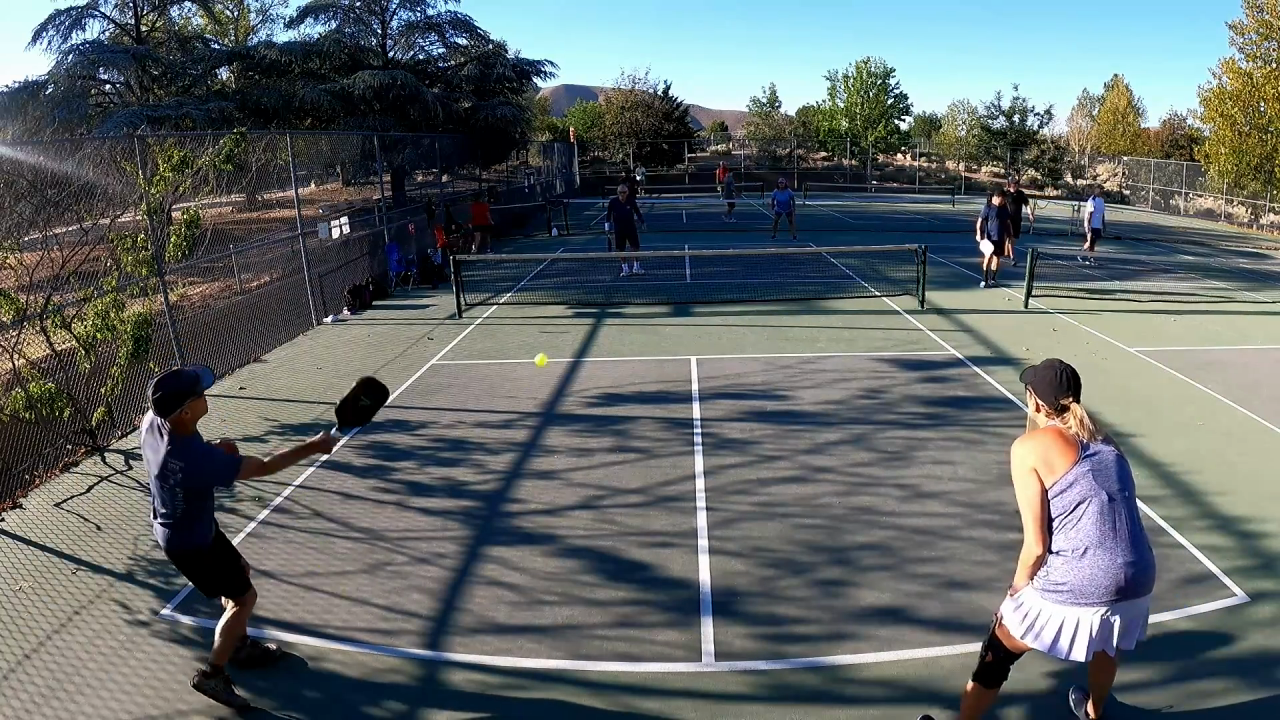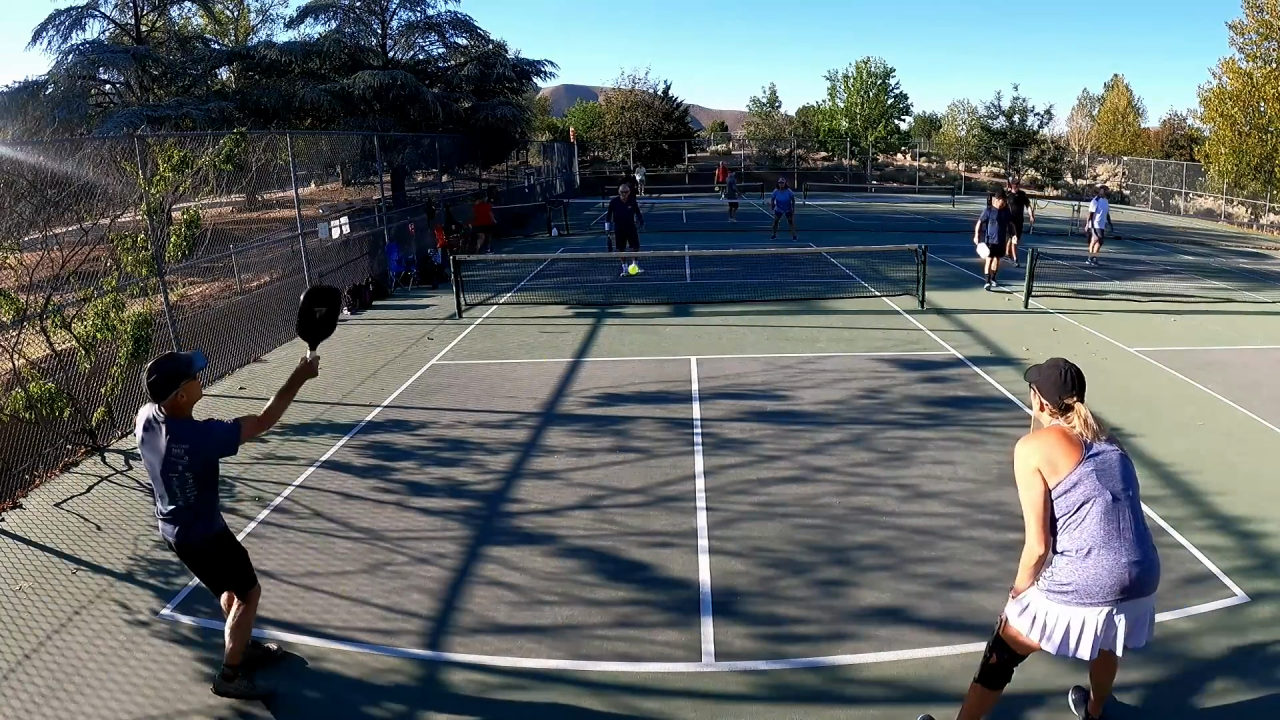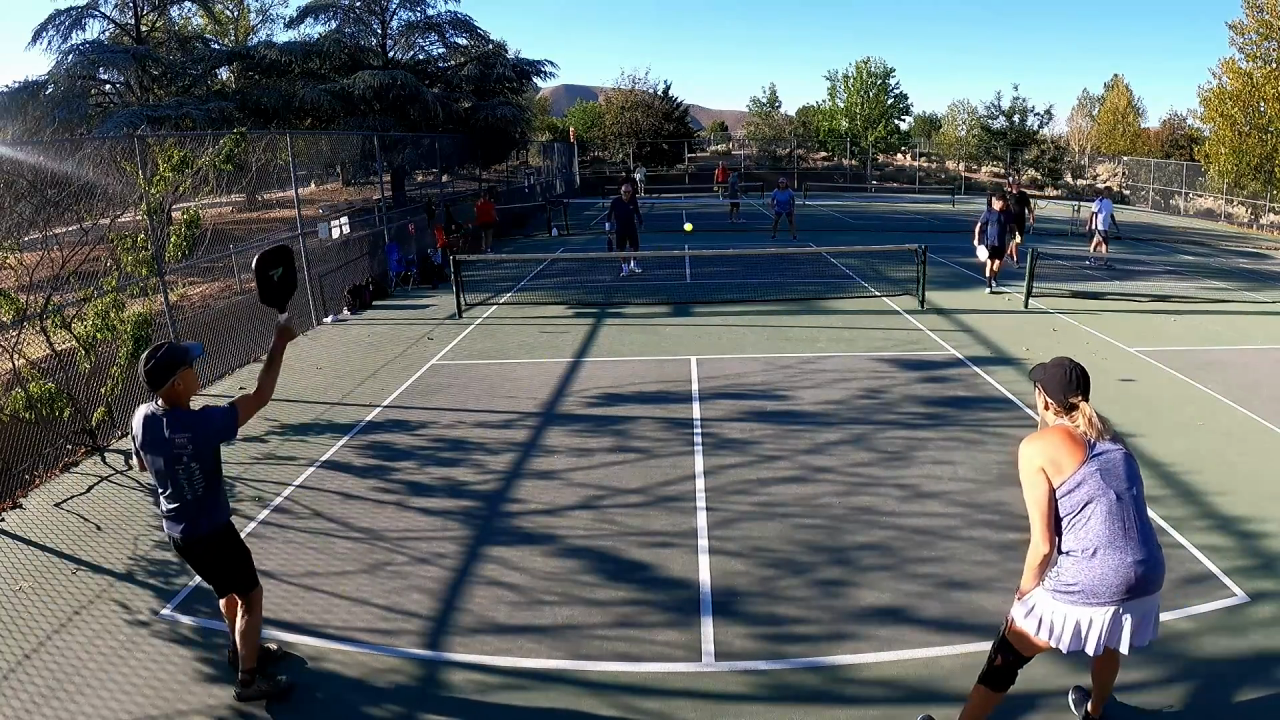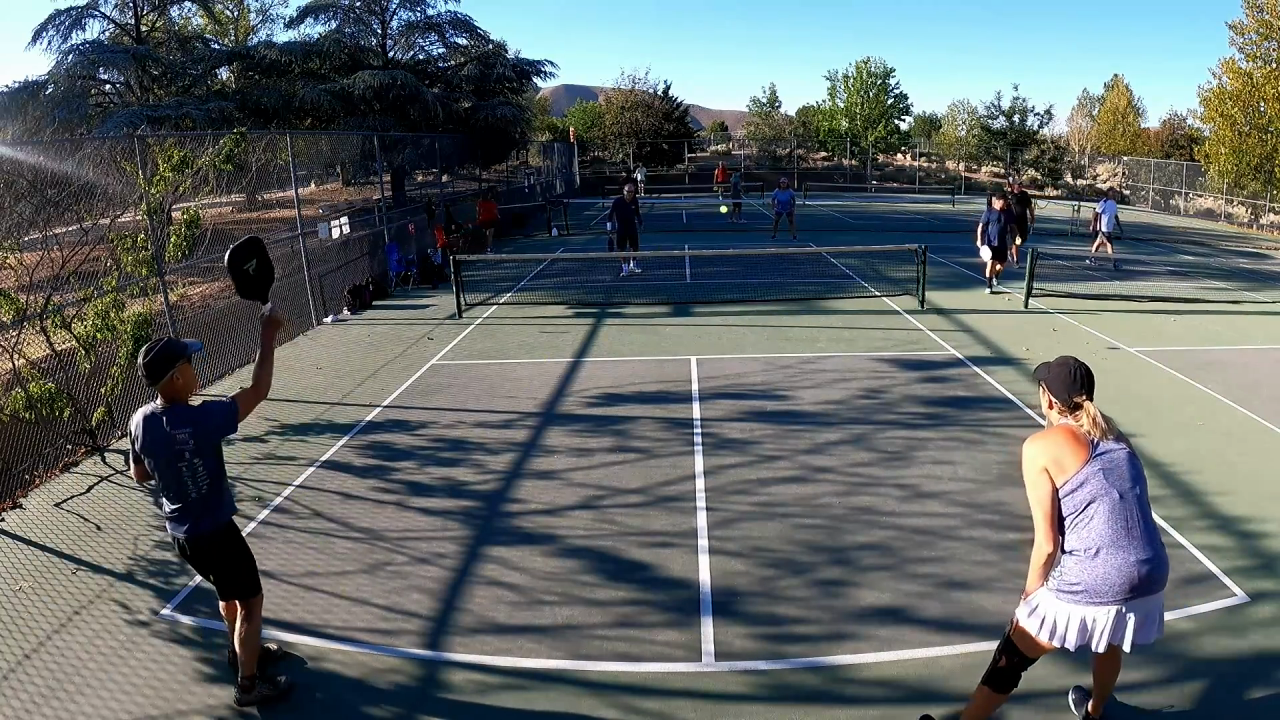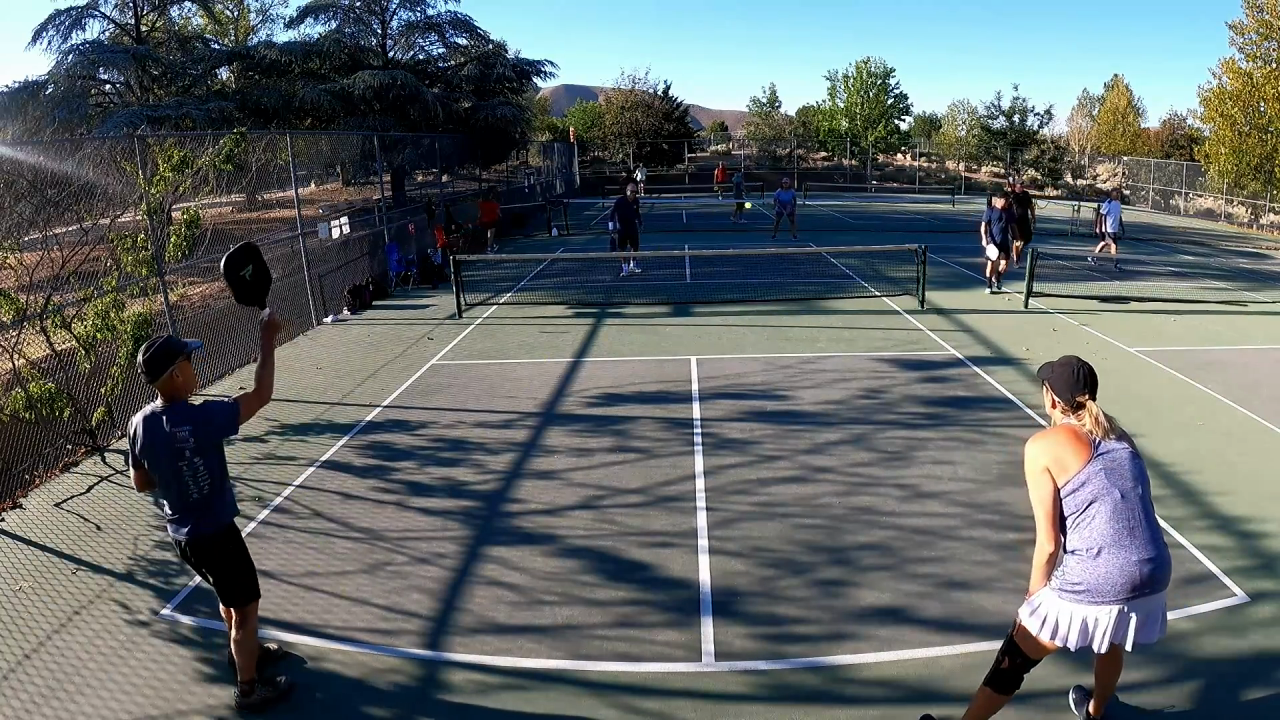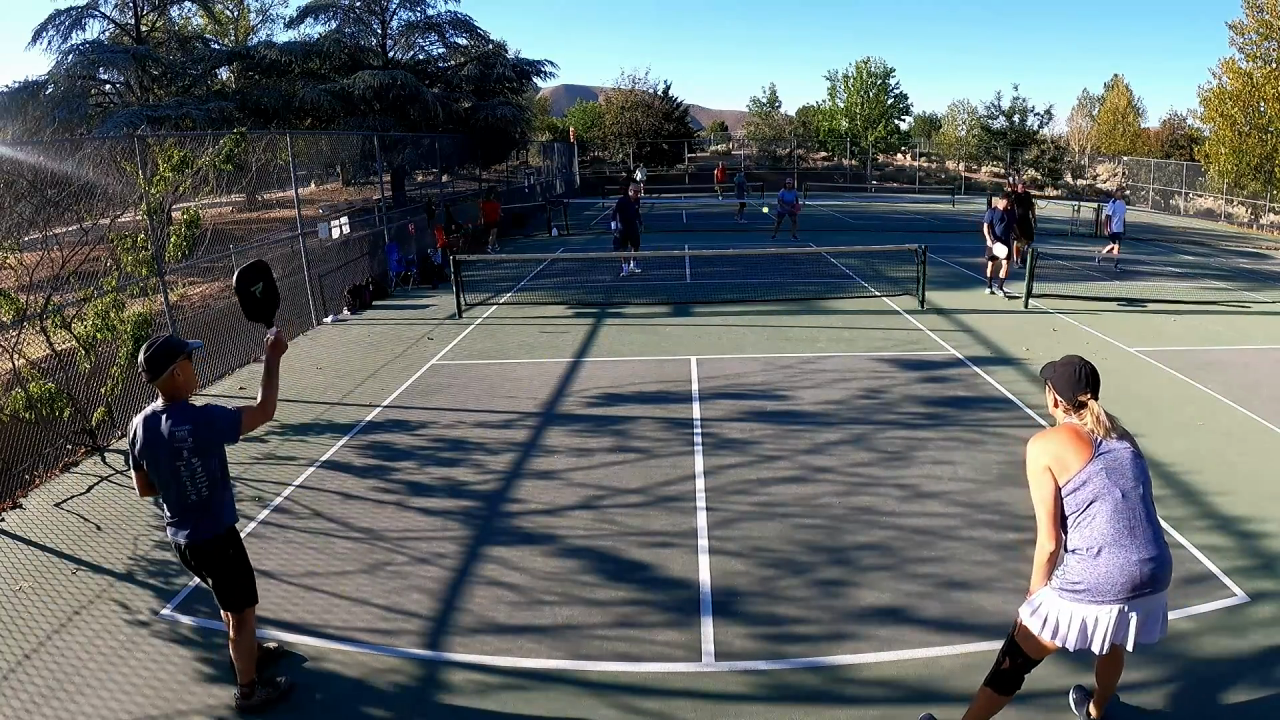
dt=0.1s
person 1, frame 1
left shoulder: (152, 421)
right shoulder: (197, 458)
right elbow: (259, 468)
left wrist: (214, 447)
right wrist: (310, 448)
left hip: (174, 526)
right hip: (189, 543)
left knee: (239, 572)
right knee: (244, 597)
left ankle: (239, 646)
right ankle: (211, 674)
person 1, frame 2
left shoulder: (146, 416)
right shoulder: (201, 436)
right elbow: (263, 422)
right wrist: (297, 378)
left hip: (173, 526)
right hip: (201, 534)
left knee: (232, 586)
right knee: (248, 592)
left ankle: (243, 646)
right ankle: (230, 675)
person 1, frame 3
left shoulder: (142, 417)
right shoulder: (200, 425)
left elbow: (142, 464)
right elbow: (256, 399)
right wrist: (277, 347)
left hip: (178, 528)
right hip: (208, 530)
left knee: (230, 588)
right knee: (250, 595)
left ankle: (244, 646)
right ankle: (249, 679)
person 1, frame 4
left shoulder: (140, 421)
right shoulder: (201, 421)
left elbow: (140, 475)
right elbow: (258, 390)
right wrist: (268, 334)
left hip: (180, 531)
right hip: (213, 532)
left knee: (230, 593)
right knee: (250, 603)
left ankle: (245, 649)
right ankle: (249, 684)
person 1, frame 5
left shoulder: (140, 424)
right shoulder: (201, 420)
left elbow: (140, 483)
right elbow: (261, 395)
right wrist: (267, 339)
left hip: (181, 533)
right hip: (215, 532)
left knee: (230, 595)
right knee: (246, 608)
left ankle: (246, 650)
right ankle: (249, 688)
person 1, frame 6
left shoulder: (140, 425)
right shoulder: (201, 420)
left elbow: (143, 488)
right elbow: (264, 412)
right wrist: (272, 356)
left hip: (182, 536)
right hip: (214, 536)
left knee: (232, 599)
right knee: (243, 612)
left ankle: (246, 652)
right ankle: (249, 690)
person 2, frame 1
left shoulder: (1029, 447)
right shoulder: (1103, 441)
left elbow: (1037, 545)
left wrist: (1017, 590)
left hip: (1077, 590)
right hip: (1137, 583)
left knee: (997, 652)
right knee: (1103, 642)
person 2, frame 2
left shoulder: (1033, 446)
right shoulder: (1106, 440)
left elbow: (1039, 545)
left wrist: (1019, 592)
left hip: (1081, 588)
right hip: (1142, 582)
left knee: (1001, 653)
right knee: (1105, 640)
person 2, frame 3
left shoulder: (1037, 446)
right shoulder: (1110, 439)
left elbow: (1043, 545)
left wrist: (1025, 593)
left hip: (1086, 589)
right hip: (1146, 581)
left knee: (1006, 655)
right knee: (1108, 640)
person 2, frame 4
left shoulder: (1041, 446)
right shoulder: (1115, 438)
left elbow: (1047, 543)
left wrist: (1031, 593)
left hip: (1090, 587)
right hip: (1149, 579)
left knee: (1010, 658)
right knee: (1110, 637)
person 2, frame 5
left shoulder: (1043, 446)
right shoulder: (1119, 437)
left elbow: (1049, 543)
left wrist: (1035, 594)
left hip: (1092, 587)
right hip: (1152, 578)
left knee: (1013, 659)
right knee: (1112, 639)
person 2, frame 6
left shoulder: (1045, 444)
right shoulder: (1121, 437)
left elbow: (1050, 541)
left wrist: (1036, 593)
left hip: (1093, 586)
right hip: (1153, 578)
left knee: (1014, 660)
right knee: (1114, 636)
